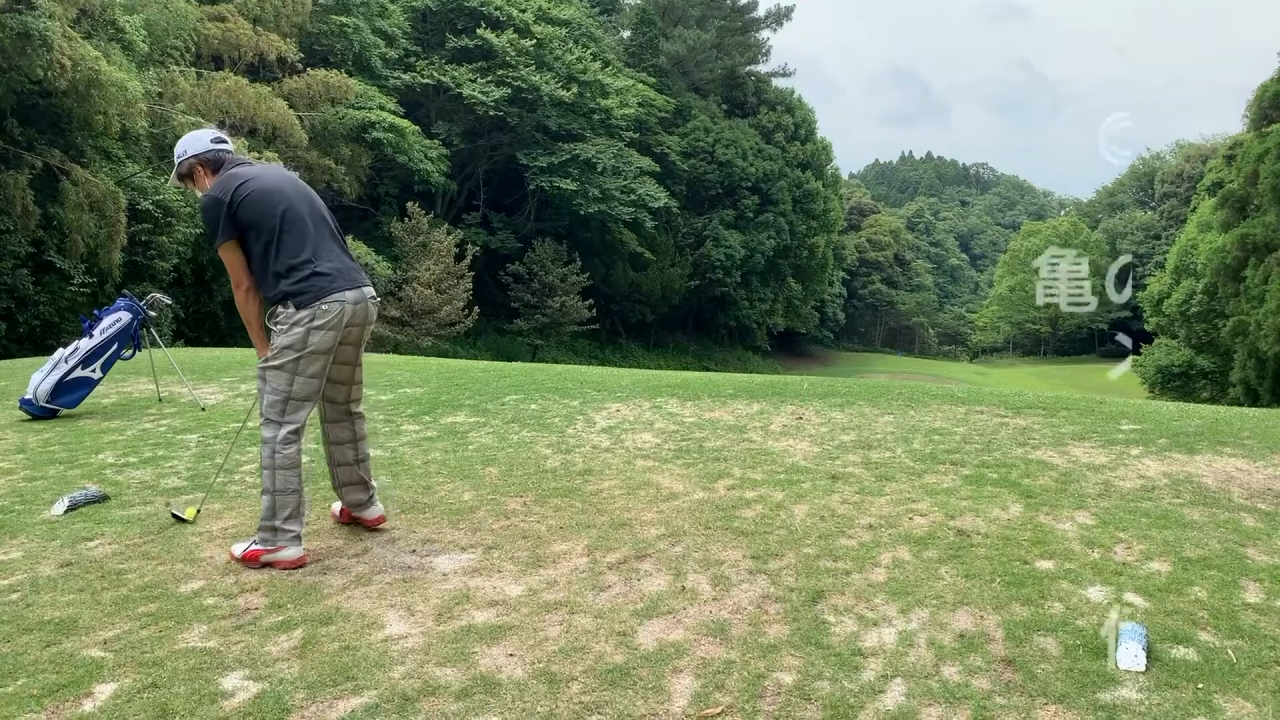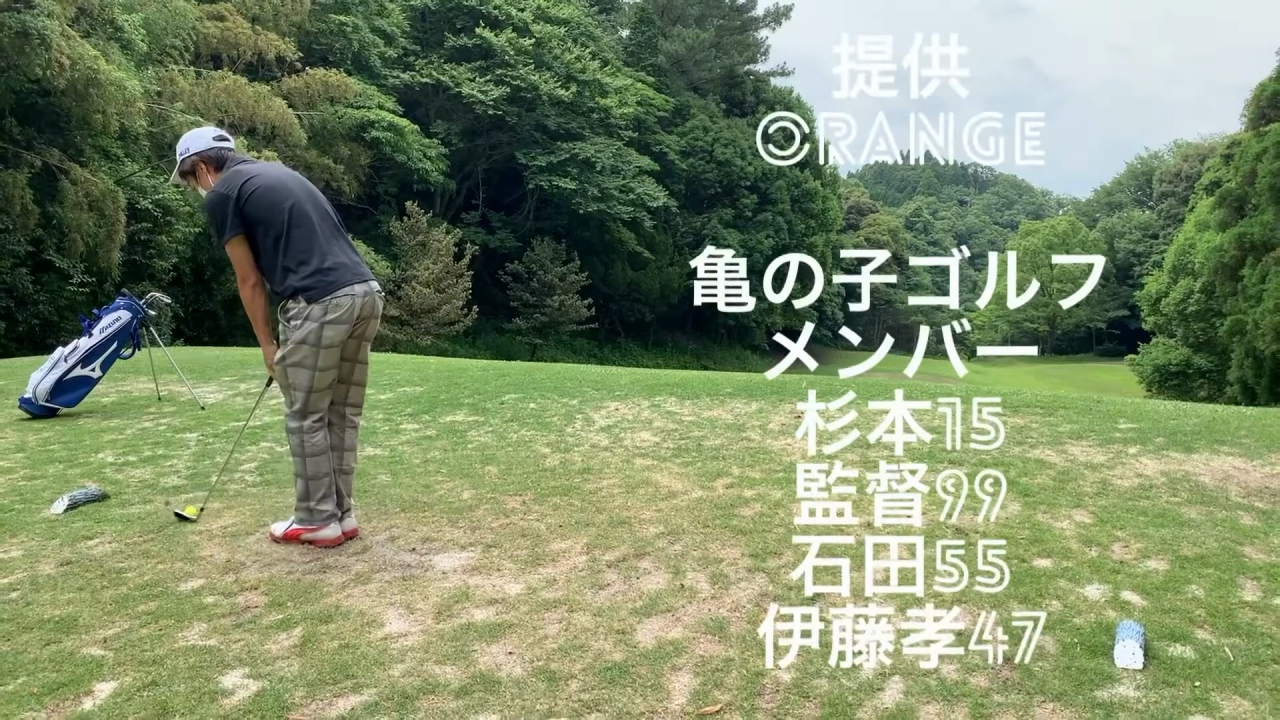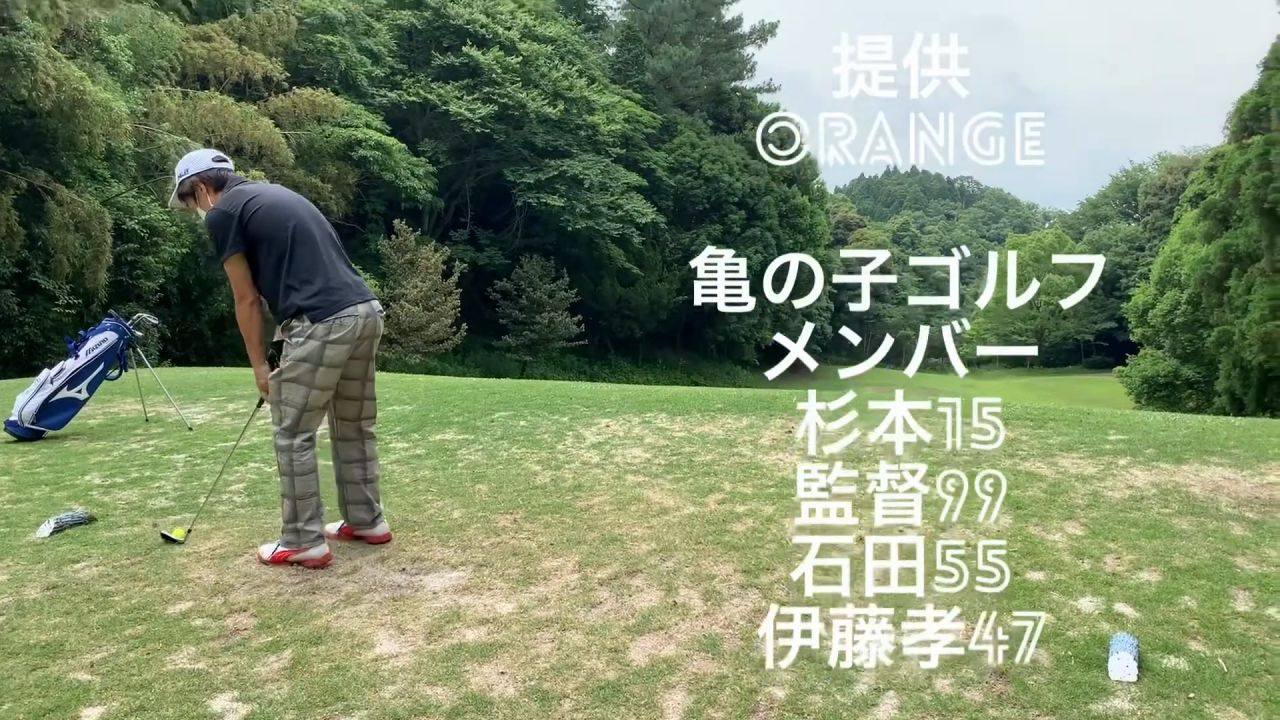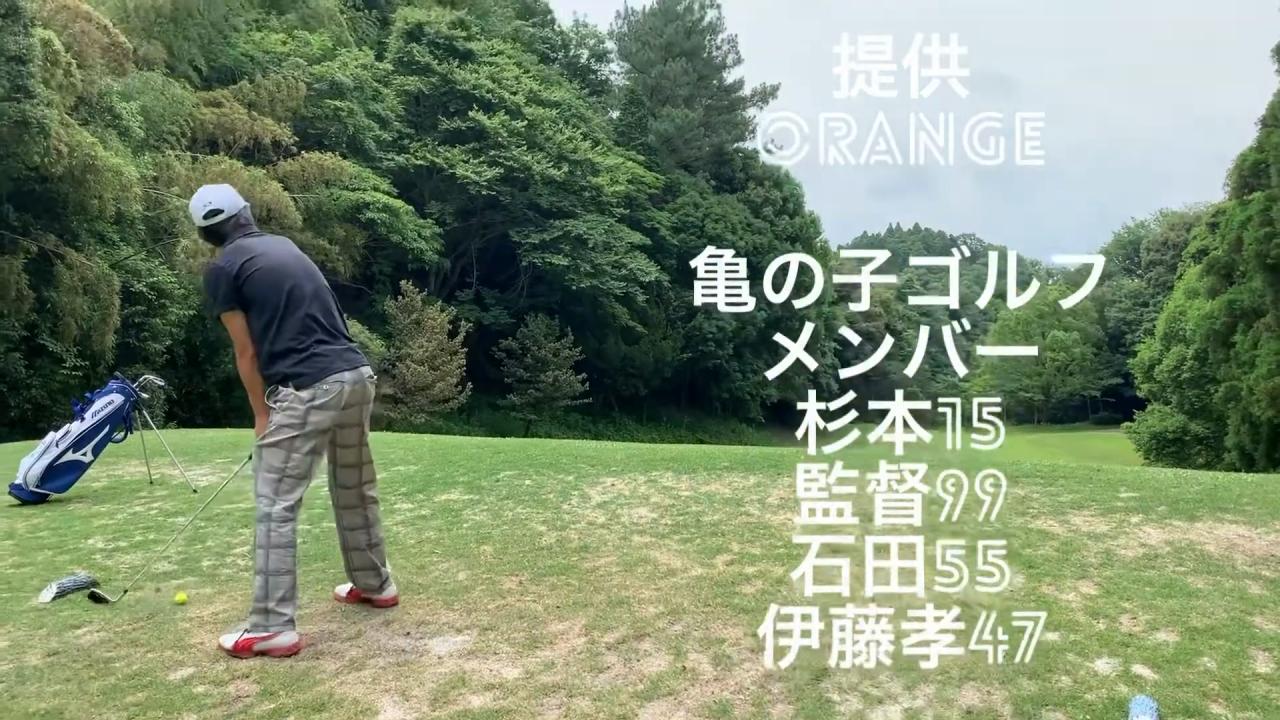
dt=0.7s
person 1, frame 1
left shoulder: (216, 197)
right shoulder: (277, 173)
left elbow: (244, 284)
left wrist: (261, 346)
right wrist: (271, 342)
left hip: (310, 309)
right hip: (360, 296)
left knee: (281, 426)
right knee: (344, 409)
left ankle: (279, 540)
right ankle: (362, 503)
person 1, frame 2
left shoulder: (221, 195)
right shoulder: (276, 173)
left elbow: (250, 281)
left wrist: (267, 344)
right wrist: (278, 341)
left hip: (319, 304)
right hip: (366, 292)
left knee: (306, 417)
right knee: (343, 415)
left ankle: (317, 520)
right ankle: (339, 513)
person 1, frame 3
left shoulder: (223, 213)
right shoulder: (275, 194)
left elbow: (247, 299)
left wrist: (259, 364)
right wrist: (283, 342)
left hip: (322, 323)
right hip: (367, 310)
left knee: (293, 435)
right knee: (354, 426)
left ankle: (303, 541)
right ankle: (367, 520)
person 1, frame 4
left shoulder: (221, 269)
right shoulder: (285, 247)
left elbow: (247, 353)
left wrist: (262, 415)
right wrist: (271, 410)
left hip: (307, 390)
right hip: (356, 375)
left knee: (275, 508)
right knee: (356, 490)
left ankle: (273, 626)
right ankle: (374, 583)
